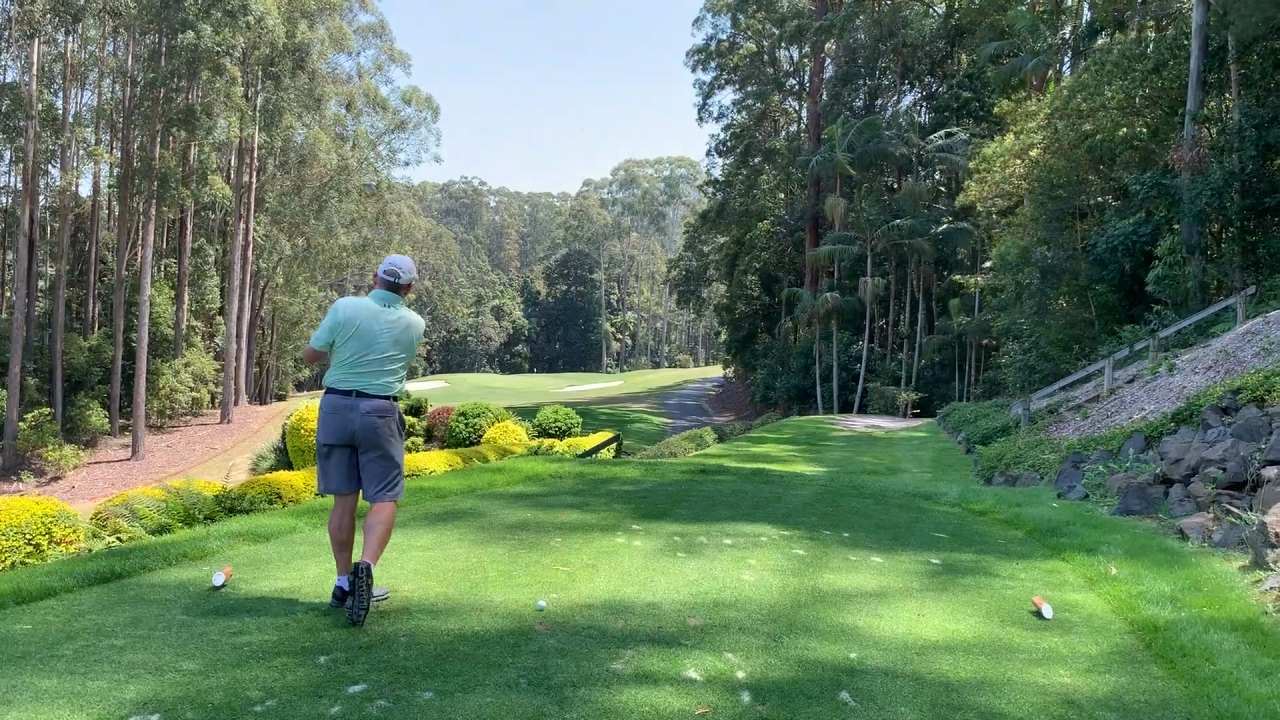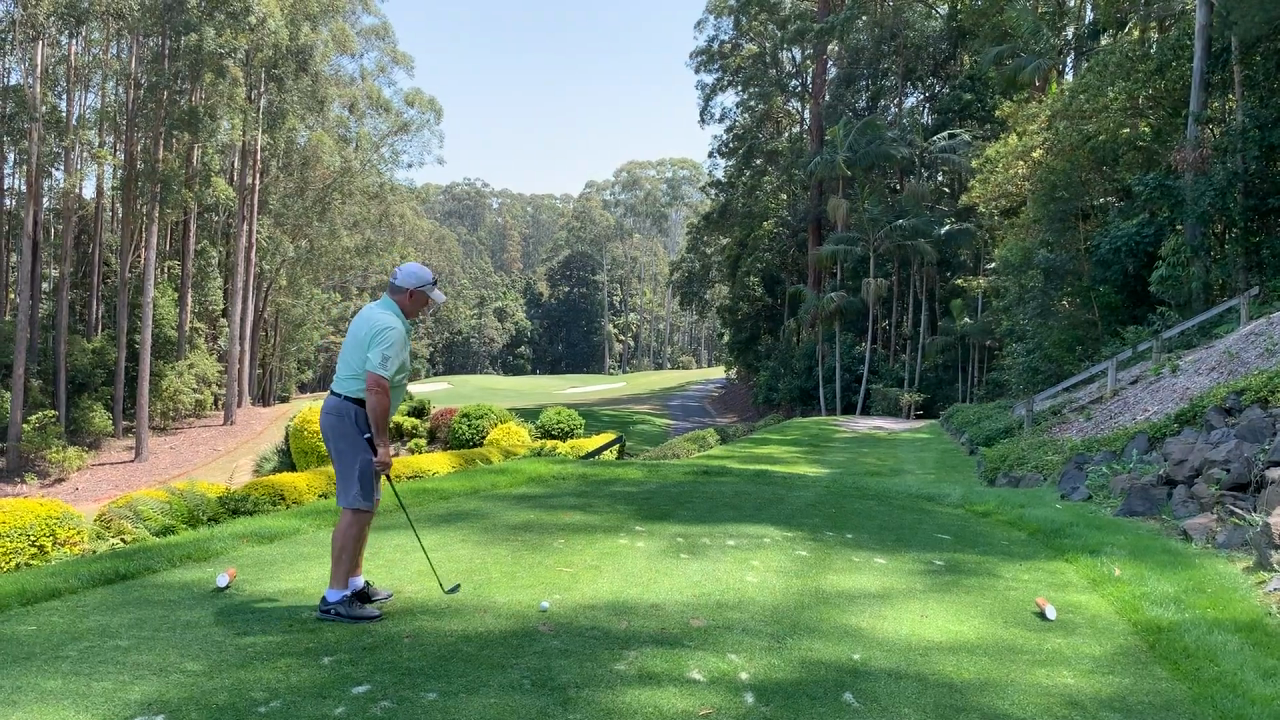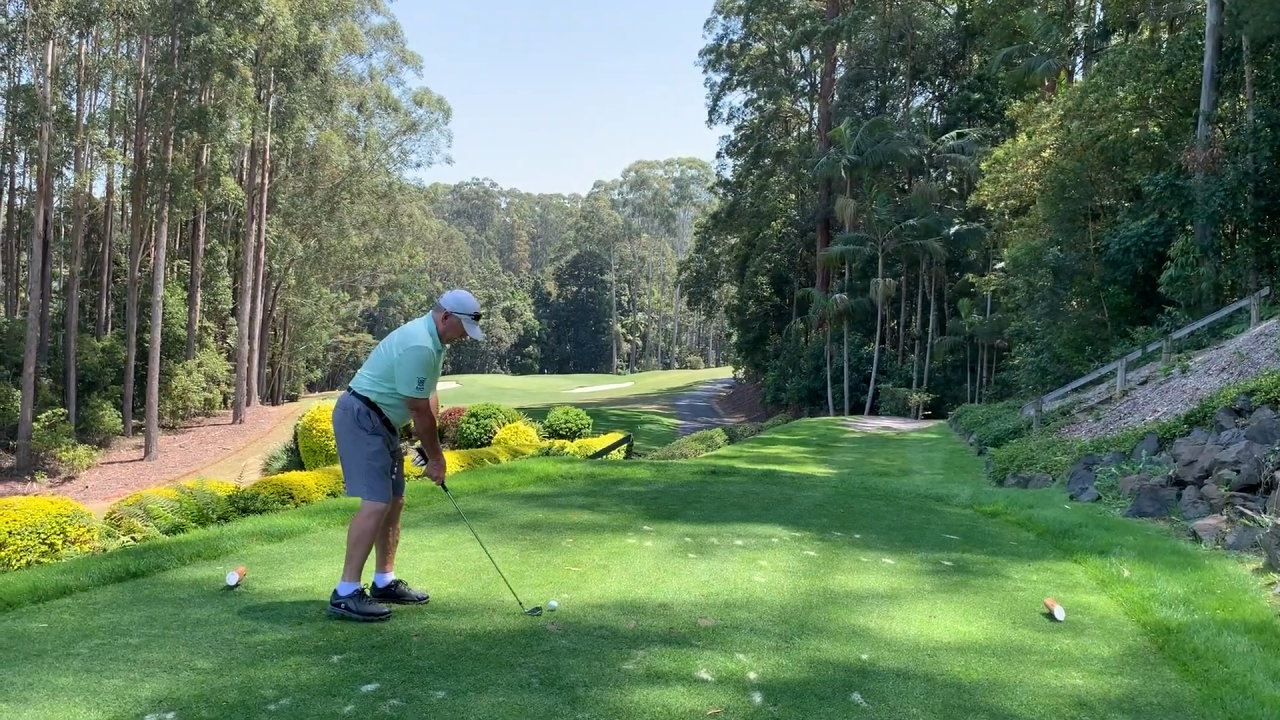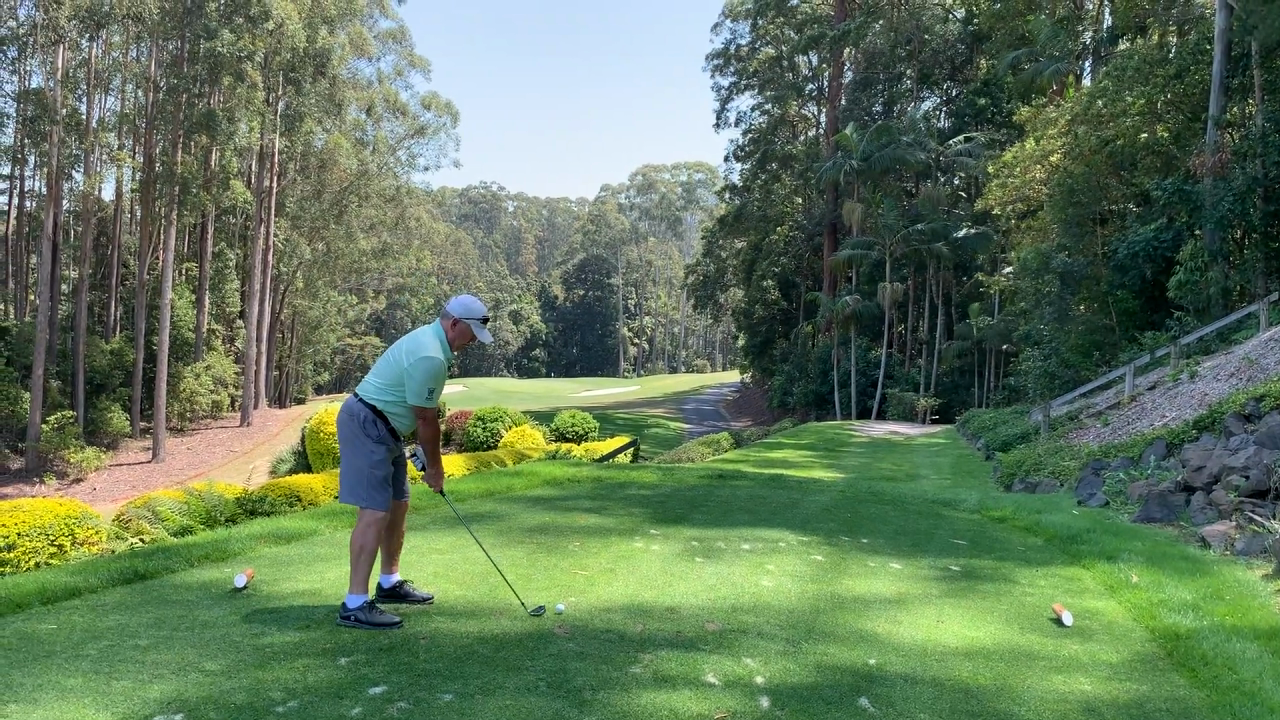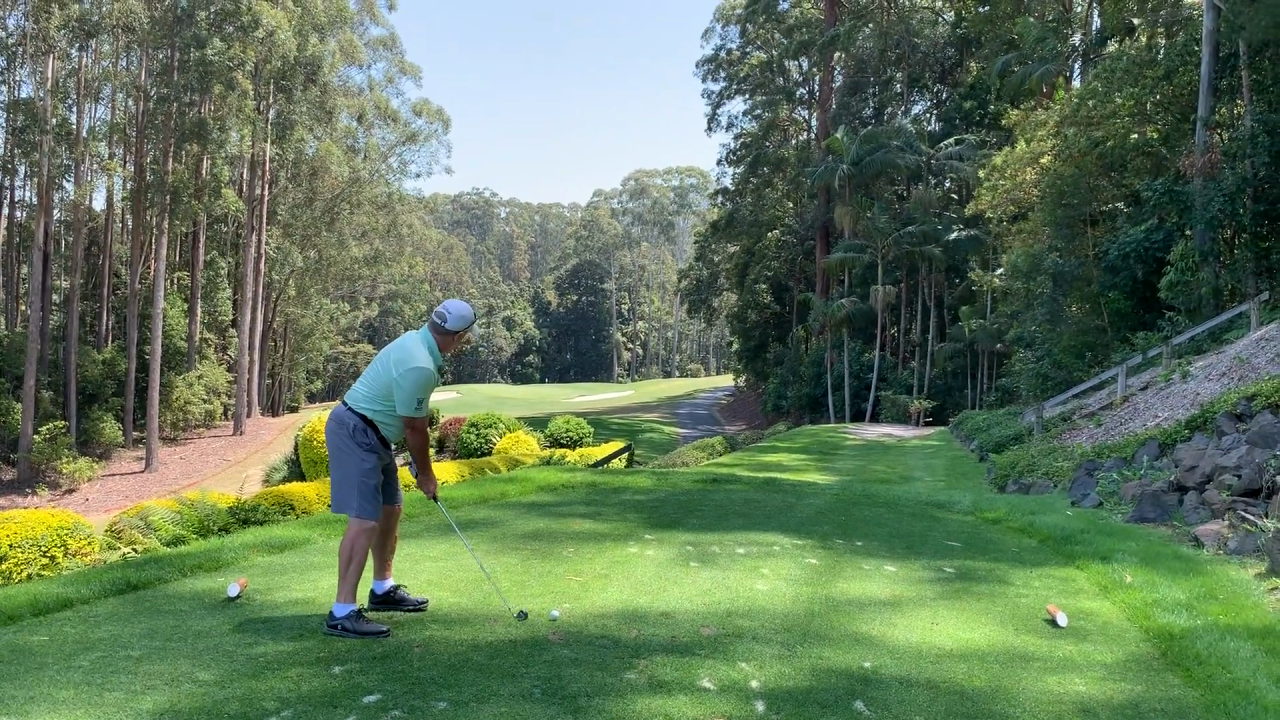
dt=0.7s
person 1, frame 1
left shoulder: (345, 308)
right shoulder: (415, 324)
left elbow: (310, 356)
left hip: (336, 408)
right hip: (380, 414)
left knee: (344, 499)
right knee: (385, 500)
left ankle: (345, 584)
right ankle: (365, 566)
person 1, frame 2
left shoulder: (373, 312)
right shoulder: (391, 327)
right elbow: (375, 387)
right wrist: (383, 443)
left hip: (346, 413)
right hip: (355, 420)
left knee: (364, 503)
right knee: (358, 507)
left ankle: (354, 584)
right ankle: (335, 598)
person 1, frame 3
left shoulder: (432, 339)
right shoulder: (418, 346)
left elbow: (428, 397)
right elbow: (418, 409)
left wrist: (433, 449)
right wrist: (436, 457)
left hip: (380, 421)
right hip: (361, 418)
left knee: (393, 501)
right knee: (376, 502)
left ankle: (384, 582)
right ankle: (347, 591)
person 1, frame 4
left shoulder: (432, 339)
right shoulder: (429, 357)
left elbow: (425, 414)
right elbow: (426, 418)
left wrist: (425, 451)
right wrist: (435, 466)
left hip: (383, 428)
right hip: (366, 426)
left knee: (397, 504)
right knee: (374, 512)
left ankle: (390, 583)
right ankle: (355, 604)
person 1, frame 5
left shoulder: (417, 341)
right shoulder: (419, 367)
left elbow: (416, 421)
right elbow: (415, 428)
left wrist: (419, 462)
right wrist: (426, 474)
left hip: (370, 434)
right hip: (356, 433)
left knee: (389, 509)
right knee: (365, 520)
left ankle: (383, 589)
right ankle: (342, 613)
